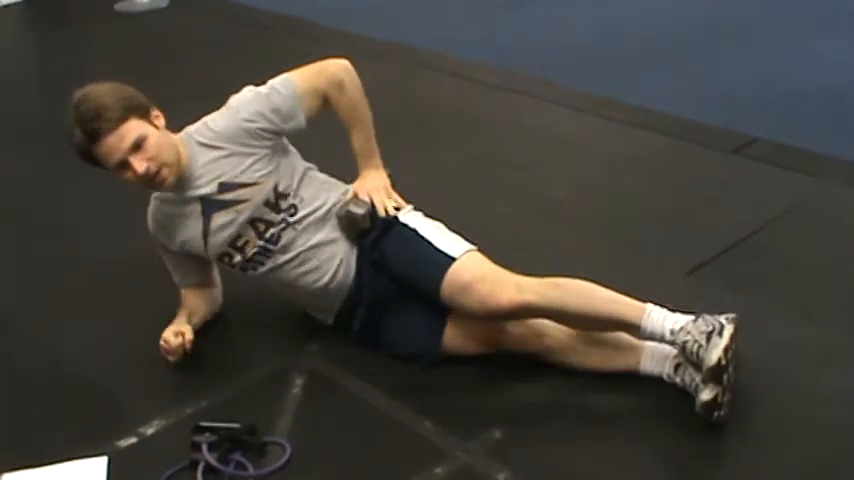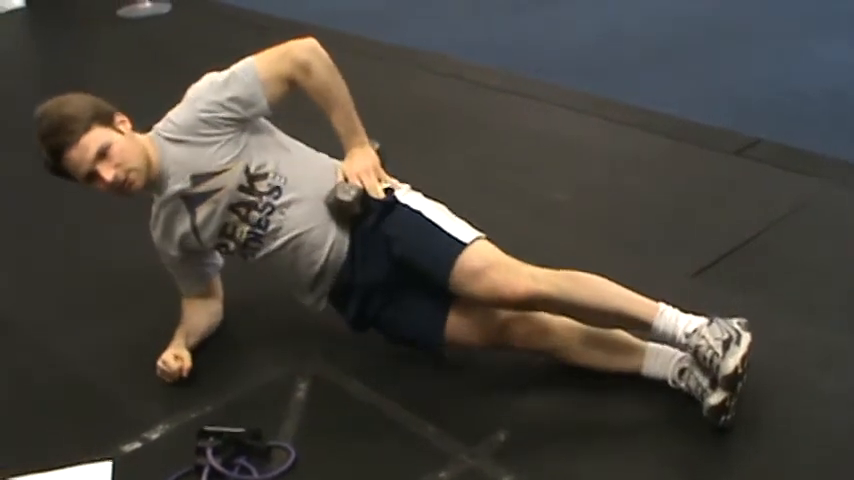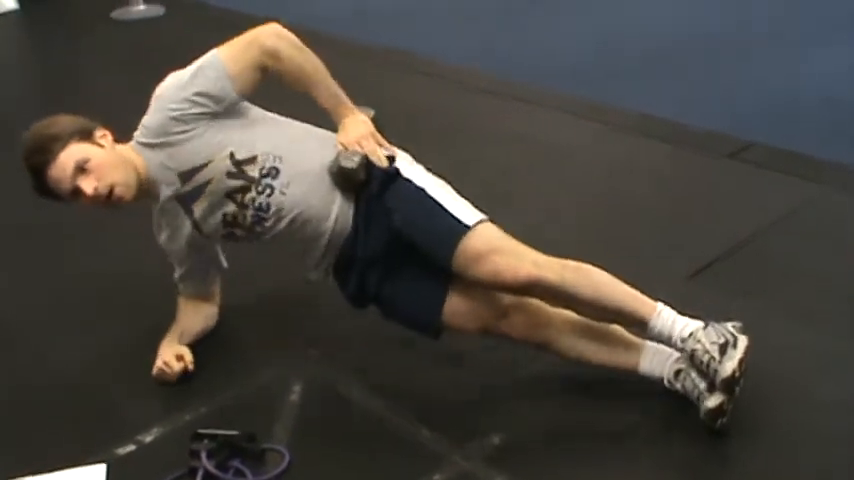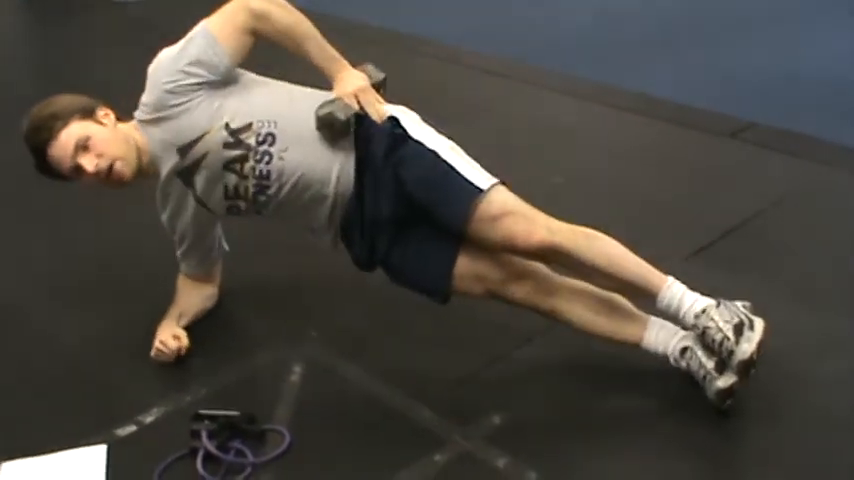
dt=0.5s
person 1, frame 1
left shoulder: (235, 123)
right shoulder: (165, 223)
left elbow: (338, 74)
right elbow: (203, 288)
left wrist: (372, 168)
right wrist: (181, 323)
left hip: (374, 235)
right hip: (357, 309)
left knee: (502, 298)
right knee: (510, 335)
left ankle: (680, 330)
right ankle: (676, 366)
person 1, frame 2
left shoulder: (199, 113)
right shoulder: (168, 229)
left elbow: (305, 54)
right elbow: (204, 298)
left wrist: (357, 144)
right wrist: (180, 343)
left hip: (374, 217)
right hip: (355, 289)
left knee: (511, 286)
right knee: (508, 330)
left ankle: (694, 334)
right ankle: (682, 370)
person 1, frame 3
left shoulder: (172, 110)
right shoulder: (174, 226)
left elbow: (270, 41)
right elbow: (202, 298)
left wrist: (347, 114)
right wrist: (174, 342)
left hip: (375, 189)
right hip: (356, 263)
left knee: (513, 270)
right knee: (503, 315)
left ankle: (689, 337)
right ankle: (679, 371)
person 1, frame 4
left shoulder: (170, 81)
right shoulder: (178, 202)
right elbow: (202, 277)
left wrist: (341, 71)
right wrist: (172, 321)
left hip: (378, 148)
right hip: (365, 227)
left knee: (528, 236)
right knee: (513, 281)
left ankle: (702, 315)
right ankle: (688, 351)
